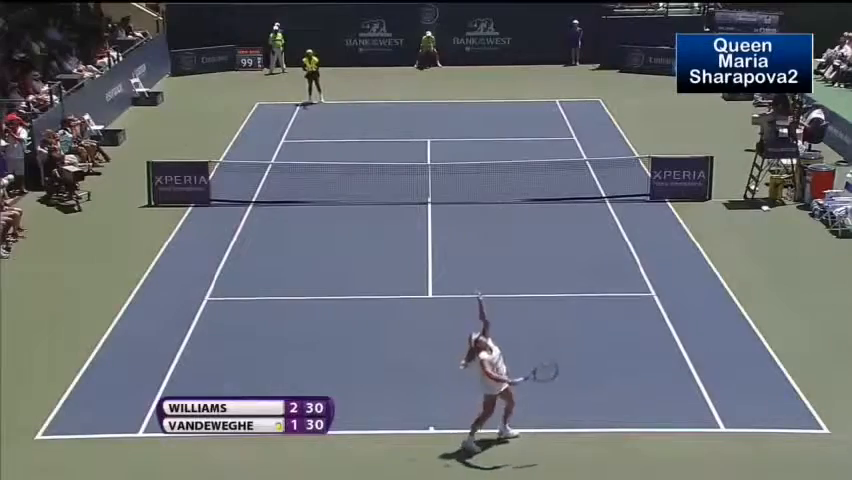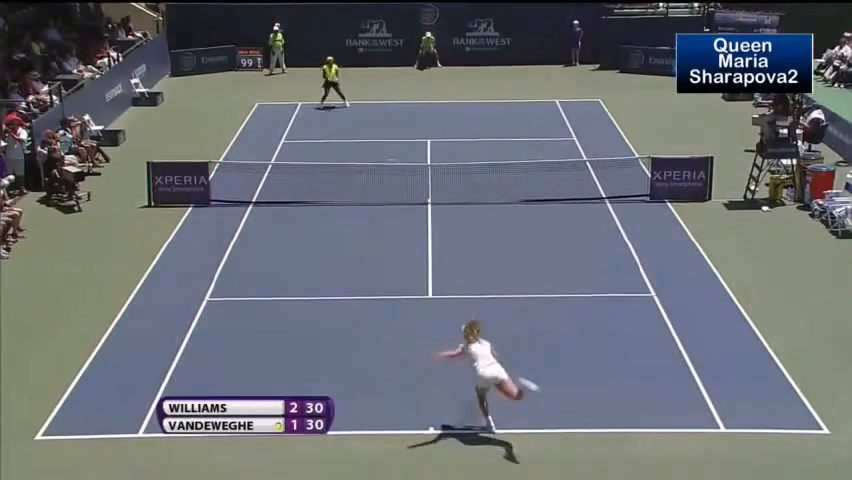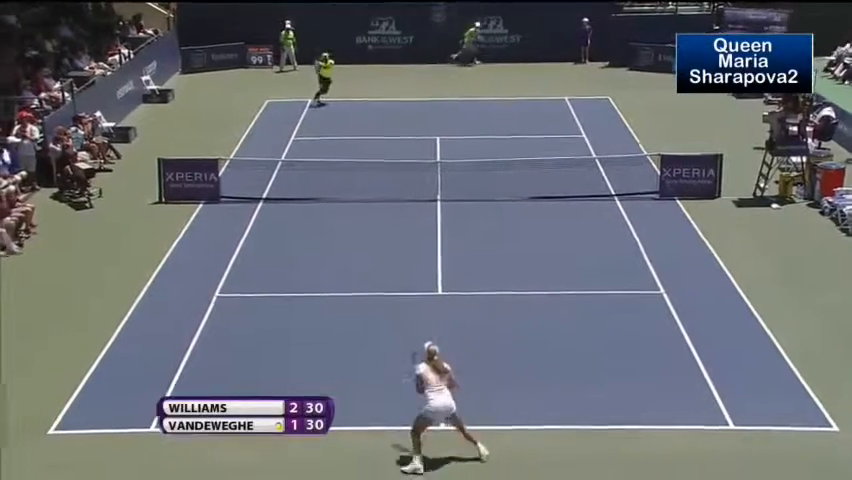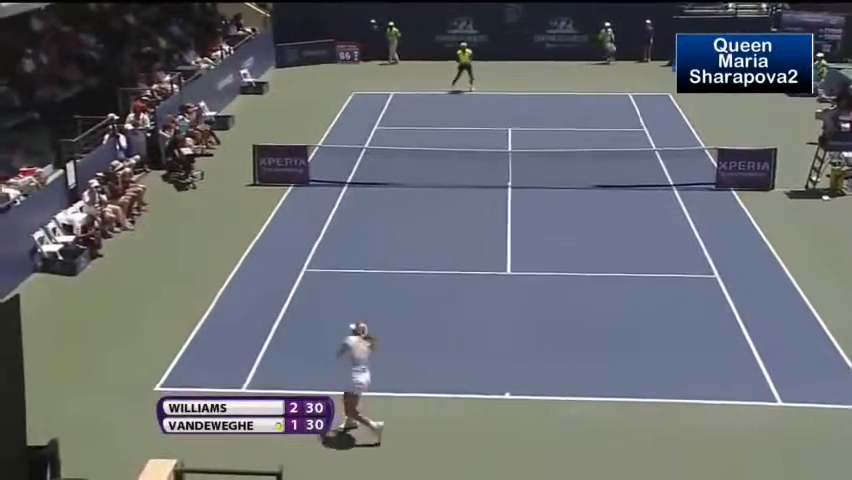
dt=1s
person 1, frame 1
left shoulder: (487, 340)
right shoulder: (482, 357)
left elbow: (486, 322)
right elbow: (489, 375)
left wrist: (481, 304)
right wrist: (508, 380)
left hip: (503, 382)
right hip: (492, 387)
left knee: (511, 404)
right knee: (486, 414)
left ankle: (504, 429)
right ankle: (468, 441)
person 1, frame 2
left shoulder: (466, 345)
right shoulder: (485, 343)
left elbow: (455, 354)
left wrist: (439, 356)
left hip: (483, 374)
right hip: (497, 370)
left knee: (481, 397)
right knee: (517, 396)
left ankle: (490, 424)
right ankle: (522, 384)
person 1, frame 3
left shoulder: (420, 368)
right shoulder: (444, 366)
left elbow: (419, 390)
right elbow: (454, 385)
left hip: (433, 406)
right hip: (448, 403)
left knee: (415, 432)
right knee: (461, 428)
left ankle: (417, 463)
right ankle: (480, 449)
person 1, frame 4
left shoulder: (350, 341)
right shoulder: (367, 343)
left elbow: (339, 355)
left hip: (357, 380)
right hip: (364, 377)
left knee: (351, 410)
right knee: (348, 400)
left ankle: (375, 426)
right ankle: (350, 422)
